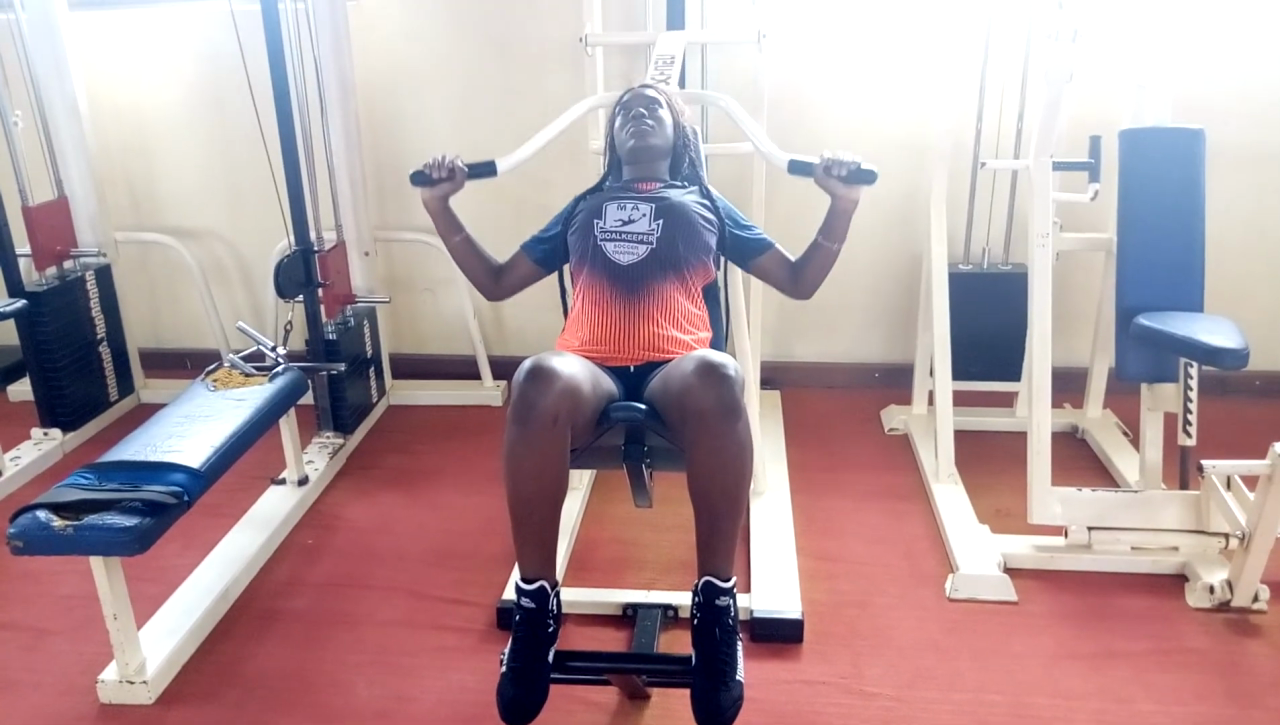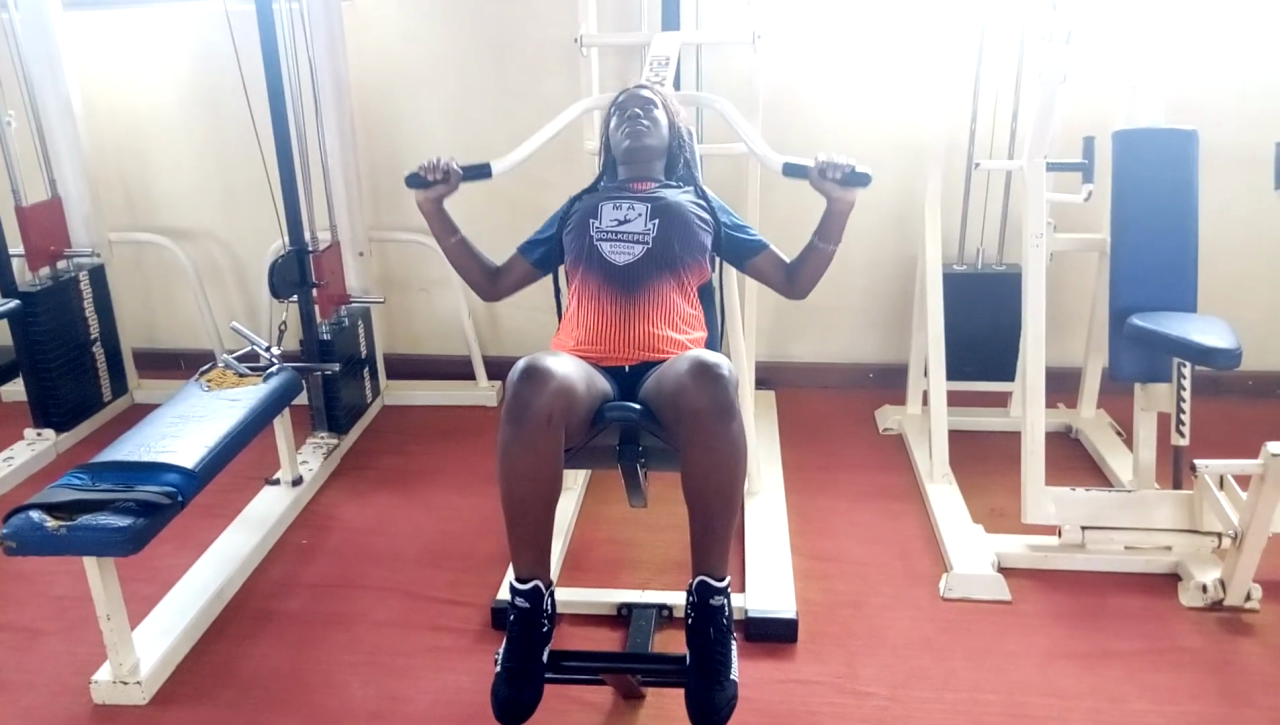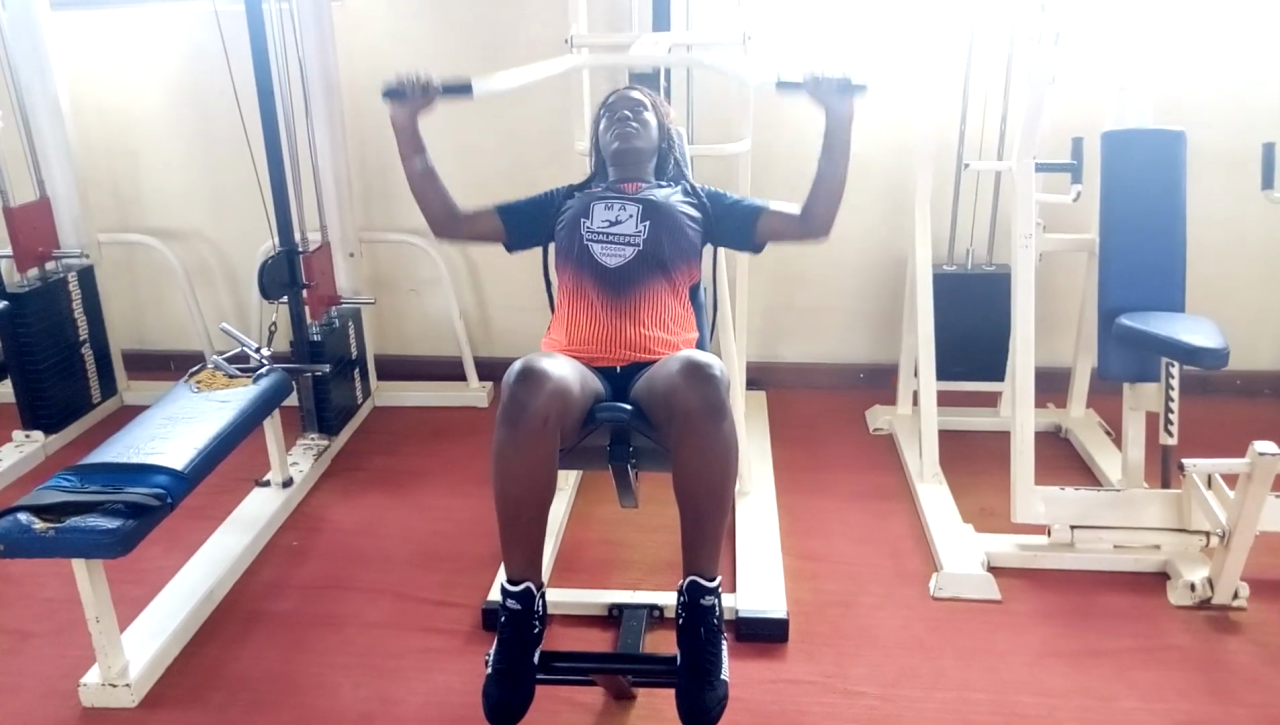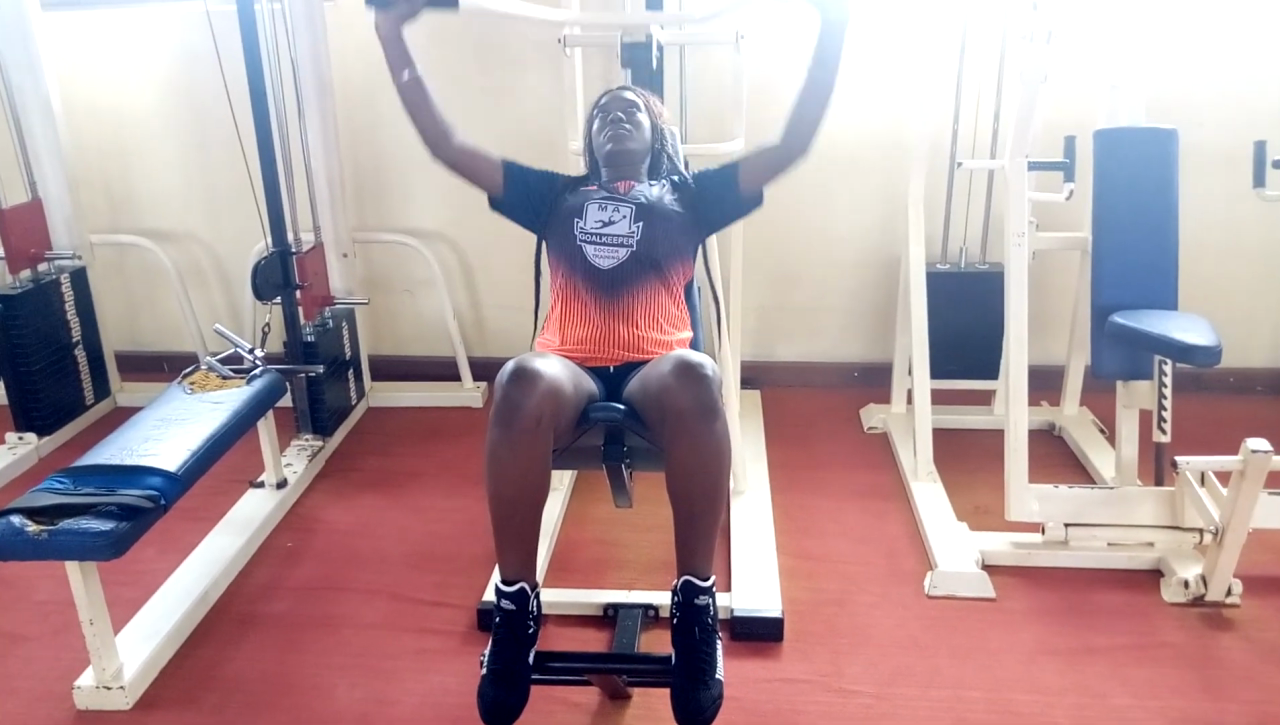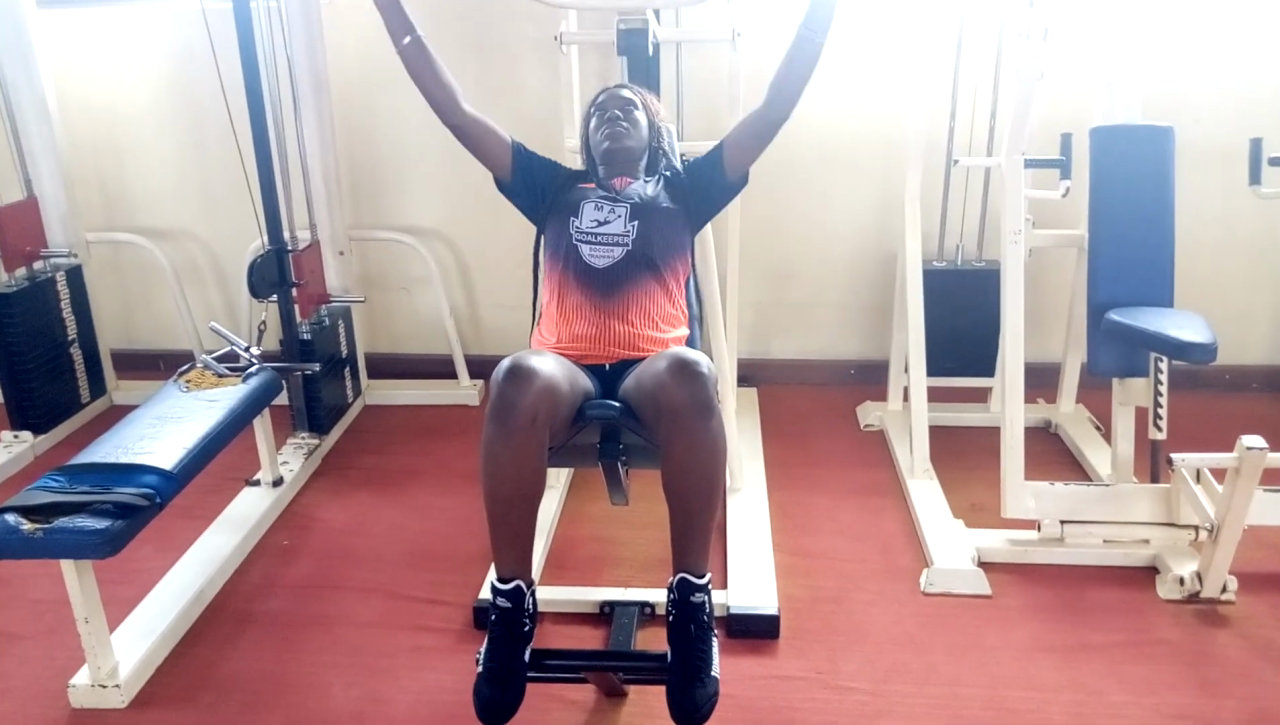
dt=0.2s
person 1, frame 1
left shoulder: (707, 204)
right shoulder: (583, 207)
left elbow: (800, 281)
right elbow: (495, 282)
left wrist: (841, 205)
right wrist: (441, 207)
left hip: (676, 368)
right hip: (589, 368)
left knee: (717, 377)
right knee: (538, 380)
left ankle: (716, 603)
right ankle: (536, 603)
person 1, frame 2
left shoulder: (701, 205)
right shoulder: (579, 207)
left elbow: (799, 280)
right elbow: (487, 282)
left wrist: (836, 204)
right wrist: (437, 203)
left hip: (671, 369)
right hip: (584, 368)
left knee: (711, 377)
right knee: (533, 378)
left ankle: (710, 603)
right ankle: (530, 604)
person 1, frame 3
left shoulder: (694, 201)
right shoulder: (566, 202)
left elbow: (815, 222)
right elbow: (448, 221)
left wrist: (838, 121)
right wrist: (406, 129)
left hip: (664, 367)
right hip: (575, 367)
left knee: (703, 377)
right knee: (529, 381)
left ankle: (701, 602)
right ankle: (520, 602)
person 1, frame 4
left shoulder: (690, 198)
right shoulder: (554, 198)
left elbow: (794, 142)
right elbow: (444, 144)
left hip: (656, 370)
right hip: (568, 369)
left knee: (695, 379)
right knee: (521, 382)
left ankle: (695, 604)
right ankle: (515, 605)
person 1, frame 5
left shoulder: (684, 192)
right shoulder: (554, 191)
left elbow: (775, 111)
right elbow: (456, 113)
left hip: (652, 367)
right hip: (565, 367)
left knee: (691, 376)
right knee: (517, 379)
left ankle: (691, 602)
right ankle: (511, 603)
